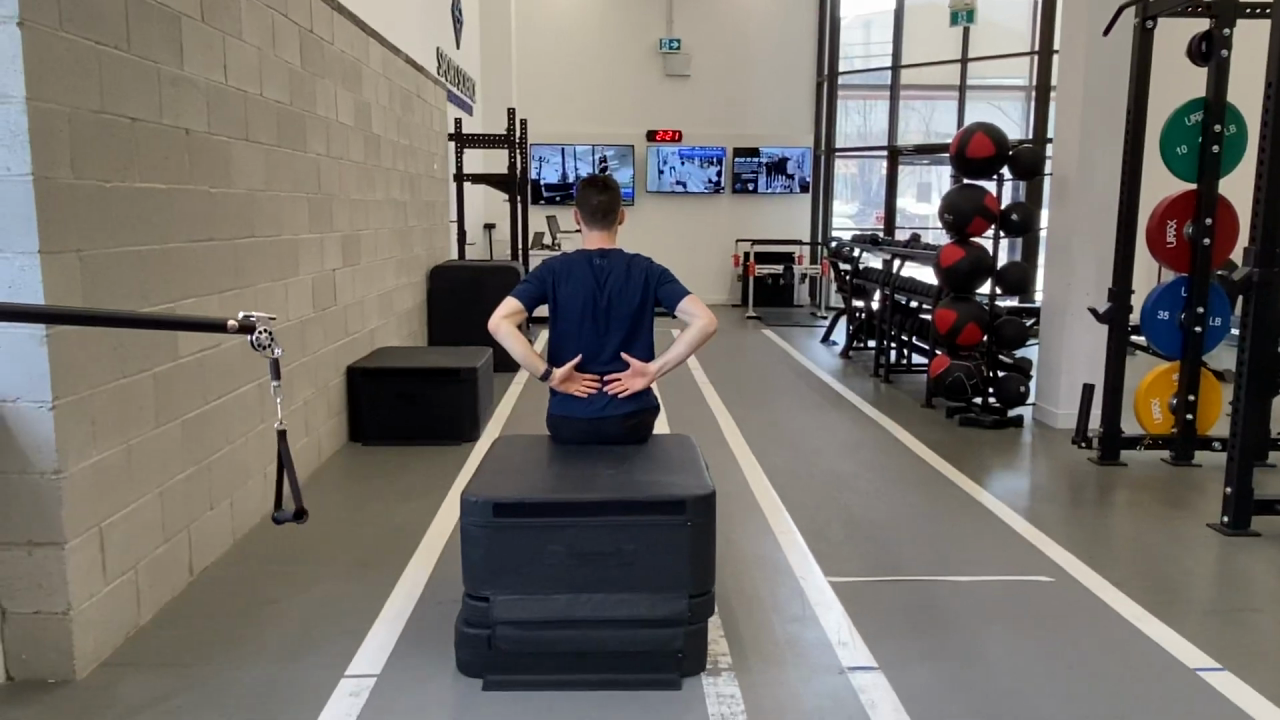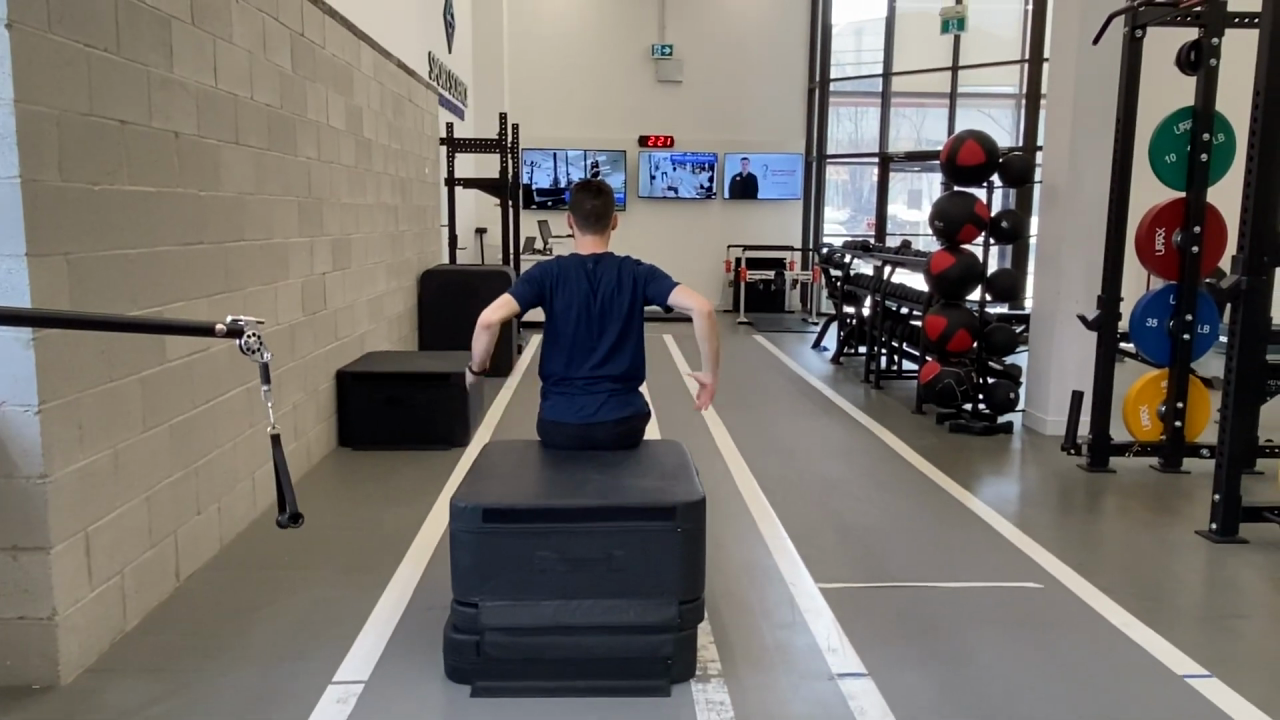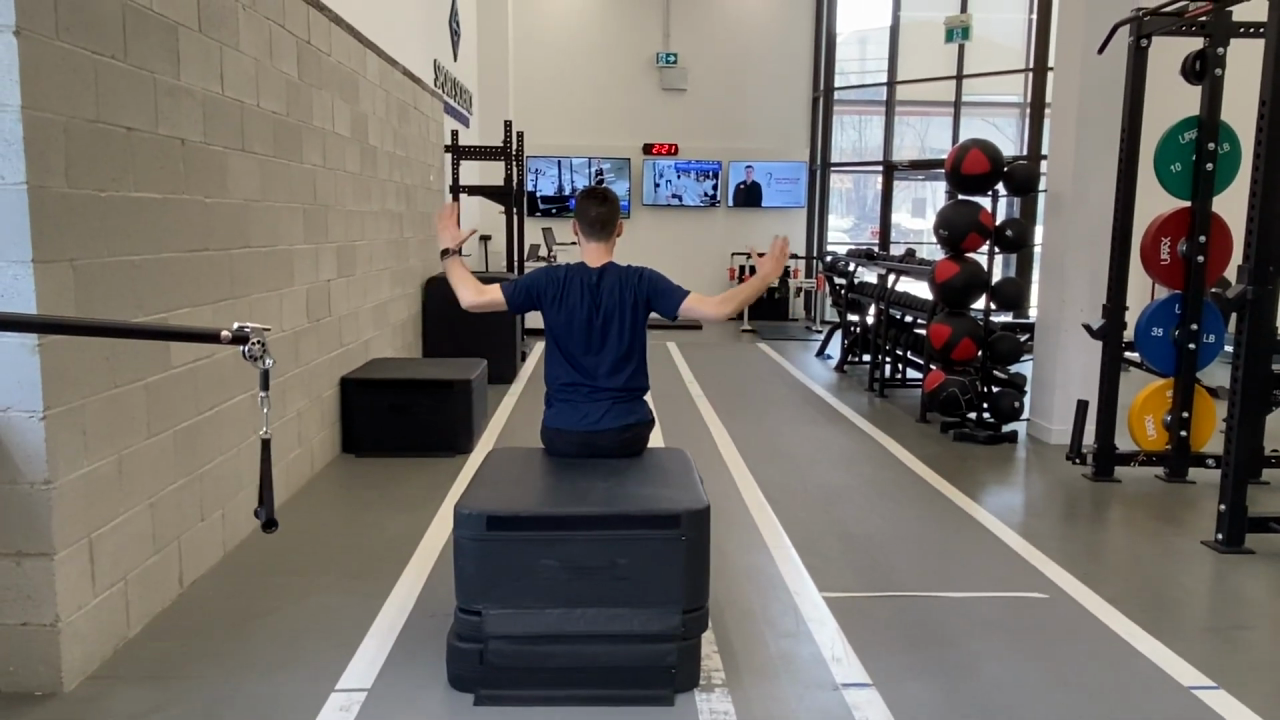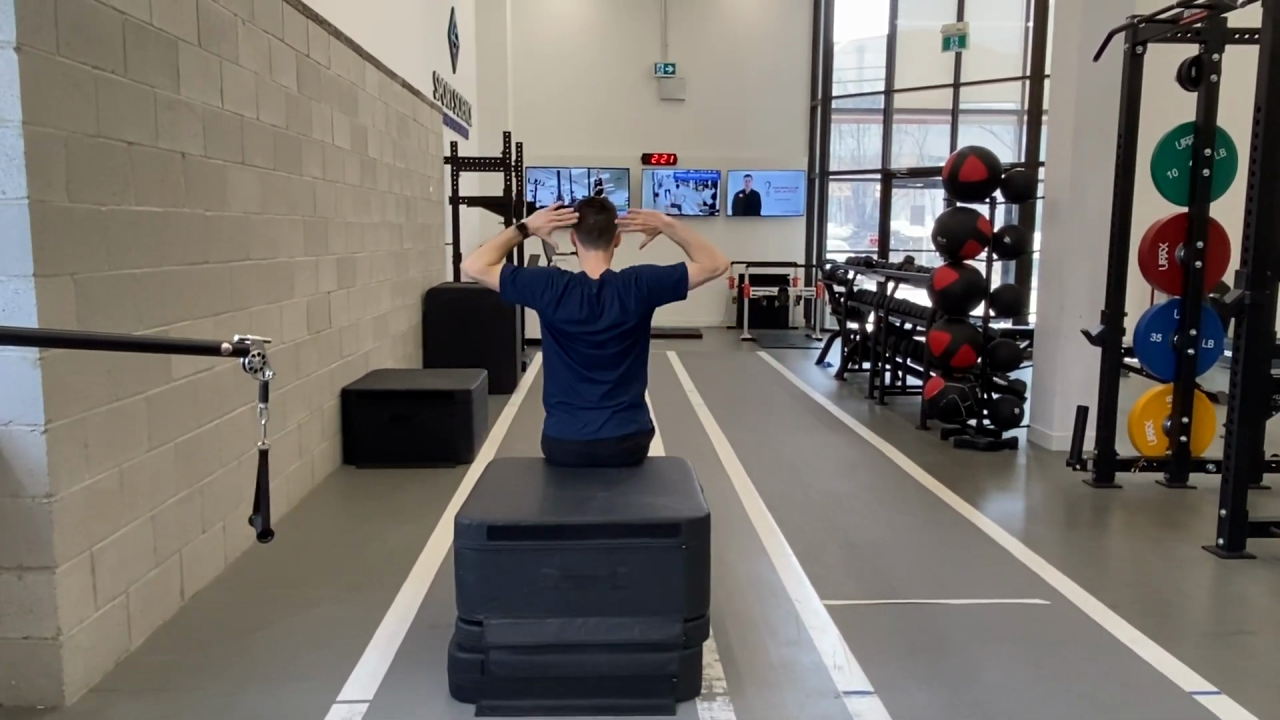
dt=1s
person 1, frame 1
left shoulder: (553, 271)
right shoulder: (647, 272)
left elbow: (499, 323)
right elbow: (705, 321)
left wrist: (549, 374)
right wrist: (653, 369)
left hip: (568, 420)
right hip: (632, 419)
person 1, frame 2
left shoulder: (546, 274)
right shoulder: (638, 274)
left elbow: (489, 320)
right elbow: (702, 309)
left wrist: (476, 369)
right wrist: (709, 374)
left hip: (559, 423)
right hip: (623, 421)
person 1, frame 3
left shoulder: (549, 282)
right shoulder: (642, 283)
left elbow: (472, 298)
right elbow: (717, 310)
left wrist: (450, 251)
right wrist: (764, 277)
left hip: (563, 432)
right hip: (626, 432)
person 1, frame 4
left shoulder: (549, 288)
right shoulder: (640, 285)
left elbow: (474, 266)
right elbow: (716, 264)
left wrist: (523, 228)
right wrist: (668, 226)
left hip: (563, 443)
right hip: (627, 441)
